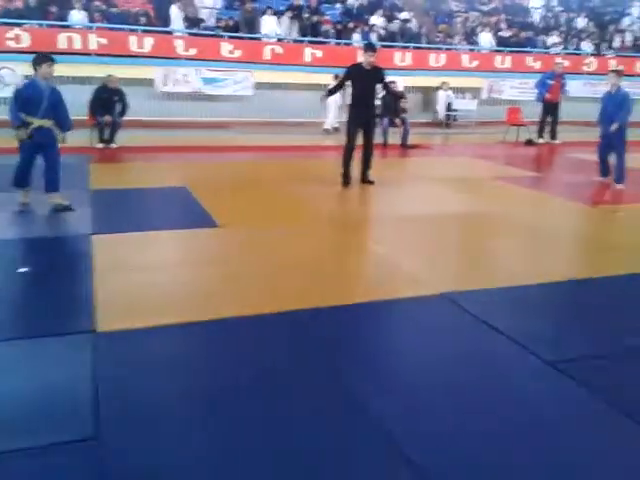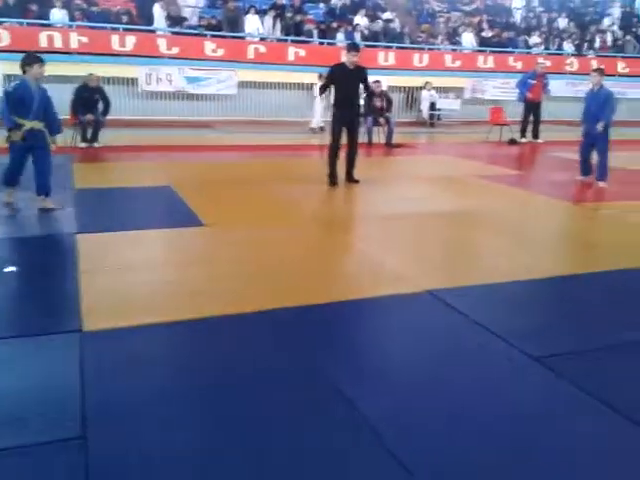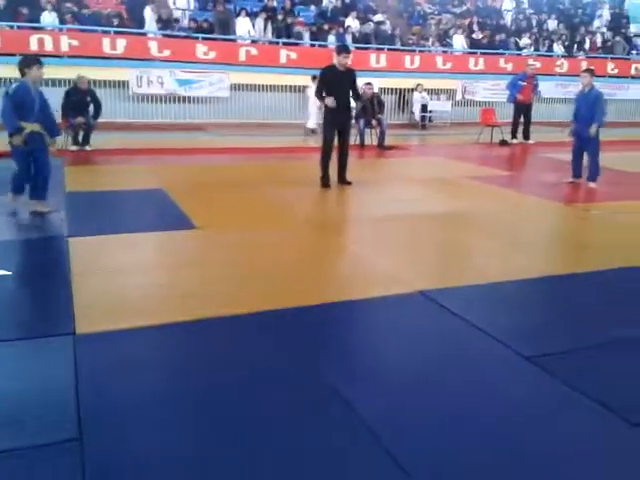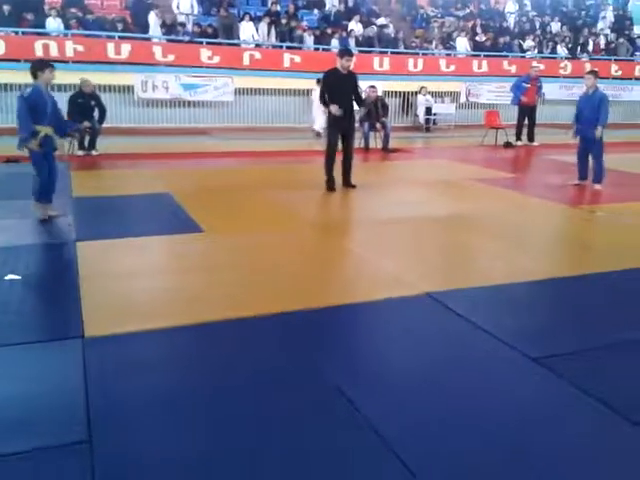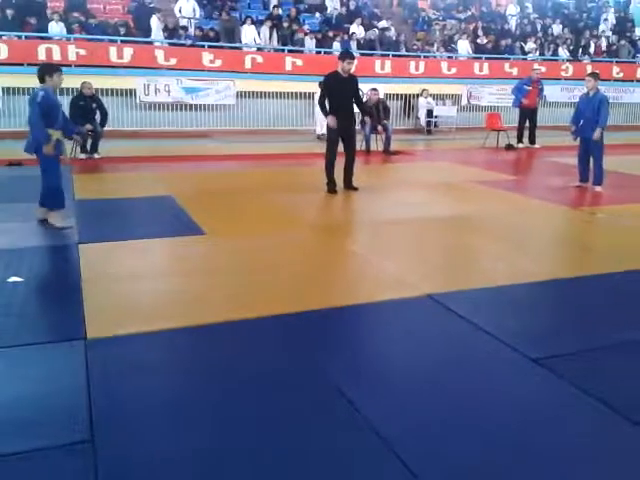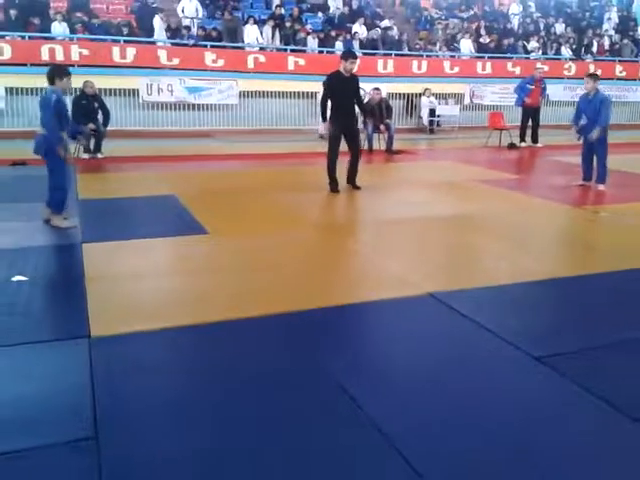
dt=0.1s
person 1, frame 1
left shoulder: (53, 91)
right shoulder: (26, 87)
left elbow: (61, 111)
right elbow: (15, 108)
left wrist: (64, 129)
right wrist: (19, 126)
left hip: (48, 132)
right hip: (29, 132)
left knee: (53, 164)
right knee: (26, 164)
left ankle: (55, 197)
right ankle: (24, 194)
person 1, frame 2
left shoulder: (42, 92)
right shoulder: (16, 88)
left elbow: (49, 113)
right elbow: (6, 110)
left wrist: (53, 133)
right wrist: (13, 129)
left hip: (38, 134)
right hip: (21, 133)
left knee: (44, 167)
right knee: (16, 165)
left ankle: (44, 200)
right ankle: (9, 192)
person 1, frame 3
left shoulder: (38, 93)
right shoulder: (16, 89)
left elbow: (47, 116)
left wrist: (53, 134)
right wrist: (15, 134)
left hip: (38, 137)
right hip: (20, 137)
left knee: (43, 170)
right knee: (24, 170)
left ankle: (38, 202)
right ankle: (14, 196)
person 1, frame 4
left shoulder: (48, 96)
right shoulder: (29, 93)
left elbow: (57, 118)
right elbow: (23, 117)
left wrist: (69, 131)
right wrist: (30, 137)
left hip: (47, 139)
right hip: (36, 141)
left knee: (50, 174)
right knee: (44, 174)
left ankle: (44, 207)
right ankle: (40, 206)
person 1, frame 5
left shoulder: (51, 96)
right shoulder: (39, 96)
left elbow: (62, 120)
right elbow: (35, 121)
left wrist: (74, 133)
right wrist: (44, 142)
left hip: (52, 143)
right hip: (45, 144)
left knee: (51, 178)
right knee: (53, 178)
left ankle: (44, 211)
right ankle: (53, 215)
person 1, frame 6
left shoulder: (57, 98)
right shoulder: (52, 98)
left elbow: (65, 123)
right elbow: (50, 124)
right wrist: (59, 145)
left hip: (55, 144)
right hip: (51, 144)
left knee: (57, 178)
right knee: (60, 180)
left ankle: (50, 212)
right ankle: (56, 217)
person 2, frame 1
left shoulder: (378, 71)
right shoulder: (353, 69)
left elbow: (386, 88)
right elbow: (340, 84)
right wrist: (328, 94)
left hip: (370, 113)
right hip: (355, 112)
left knee: (368, 145)
right knee: (350, 144)
left ankle: (364, 175)
right ankle: (346, 175)
person 2, frame 2
left shoulder: (361, 71)
right shoulder: (336, 69)
left elbow: (367, 88)
right elbow: (325, 85)
right wrist: (320, 93)
left hip: (354, 112)
right hip: (339, 111)
left knee: (353, 144)
right knee: (335, 143)
left ankle: (349, 174)
right ankle: (332, 175)
person 2, frame 3
left shoulder: (351, 73)
right shoulder: (327, 72)
left elbow: (354, 90)
right elbow: (318, 91)
left wrist: (359, 101)
right wrist: (324, 99)
left hip: (346, 114)
right hip: (331, 114)
left knee: (344, 147)
right knee: (327, 146)
left ankle: (342, 176)
right ankle: (325, 178)
person 2, frame 4
left shoulder: (352, 76)
right shoulder: (329, 75)
left elbow: (356, 94)
right elbow: (322, 95)
left wrist: (362, 106)
right wrist: (329, 106)
left hip: (349, 118)
right hip: (334, 118)
left knee: (348, 150)
right knee: (331, 149)
left ankle: (346, 179)
right ankle: (330, 181)
person 2, frame 5
left shoulder: (353, 79)
right shoulder: (330, 78)
left elbow: (358, 99)
right elbow: (321, 100)
left wrist: (365, 114)
right wrist: (327, 115)
left hip: (349, 122)
right hip: (334, 122)
left knee: (351, 153)
right knee: (331, 154)
left ankle: (348, 182)
right ankle: (331, 184)
person 2, frame 6
left shoulder: (354, 79)
right shoulder: (332, 78)
right elbow: (324, 100)
left wrist: (366, 115)
right wrist: (325, 121)
left hip: (352, 121)
right hip: (336, 122)
left knee: (356, 151)
right knee: (333, 153)
left ankle: (351, 180)
right ankle: (333, 183)
person 3, frame 1
left shoulder: (624, 95)
right shoulder: (606, 95)
left elbow: (625, 112)
left wrist: (616, 124)
right wrist: (601, 125)
left hip: (618, 130)
right hip: (606, 130)
left knee: (619, 155)
right knee: (602, 152)
left ankle: (619, 181)
right ankle: (605, 174)
person 3, frame 2
left shoulder: (607, 93)
right shoulder: (589, 93)
left elbow: (610, 110)
left wrist: (602, 123)
right wrist: (585, 124)
left hip: (601, 129)
right hip: (589, 128)
left knee: (602, 154)
right knee: (584, 151)
left ankle: (601, 179)
right ankle: (585, 174)
person 3, frame 3
left shoulder: (597, 94)
right shoulder: (579, 94)
left elbow: (600, 112)
left wrist: (595, 125)
right wrist: (574, 125)
left hip: (591, 130)
right hip: (579, 129)
left knee: (593, 155)
right knee: (576, 153)
left ankle: (592, 180)
right ankle: (576, 177)
person 3, frame 4
left shoulder: (601, 96)
right shoulder: (583, 96)
left elbow: (604, 114)
left wrist: (600, 127)
right wrist: (575, 126)
left hip: (595, 132)
right hip: (583, 131)
left knee: (597, 157)
right knee: (581, 156)
left ankle: (597, 182)
right ankle: (582, 179)
person 3, frame 5
left shoulder: (602, 98)
right shoulder: (583, 98)
left elbow: (604, 115)
right elbow: (578, 113)
left wrist: (599, 129)
right wrist: (573, 126)
left hip: (596, 133)
right hip: (584, 132)
left knee: (597, 159)
right knee: (582, 157)
left ankle: (597, 184)
right ankle: (583, 181)
person 3, frame 6
left shoulder: (603, 98)
right shoulder: (583, 98)
left elbow: (604, 116)
right elbow: (578, 113)
left wrist: (597, 130)
right wrist: (575, 126)
left hip: (599, 132)
right hip: (588, 131)
left knee: (601, 157)
right knee: (586, 156)
left ankle: (600, 182)
right ankle: (586, 179)
